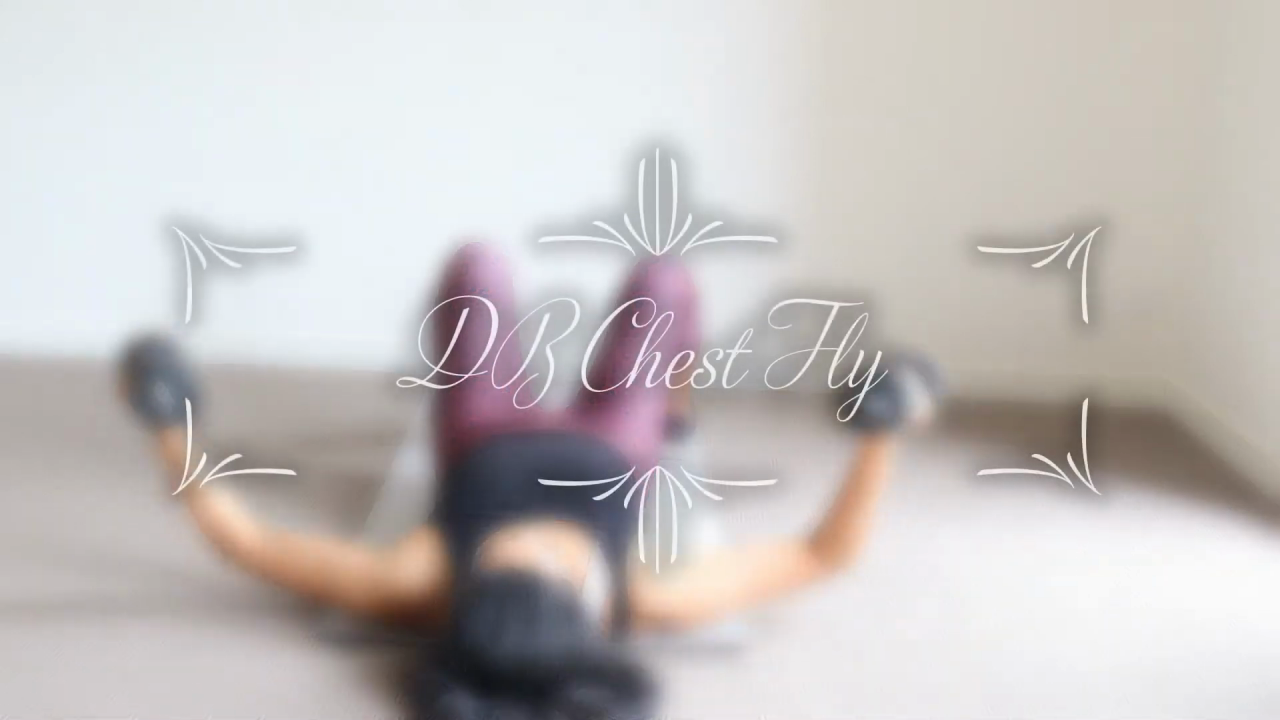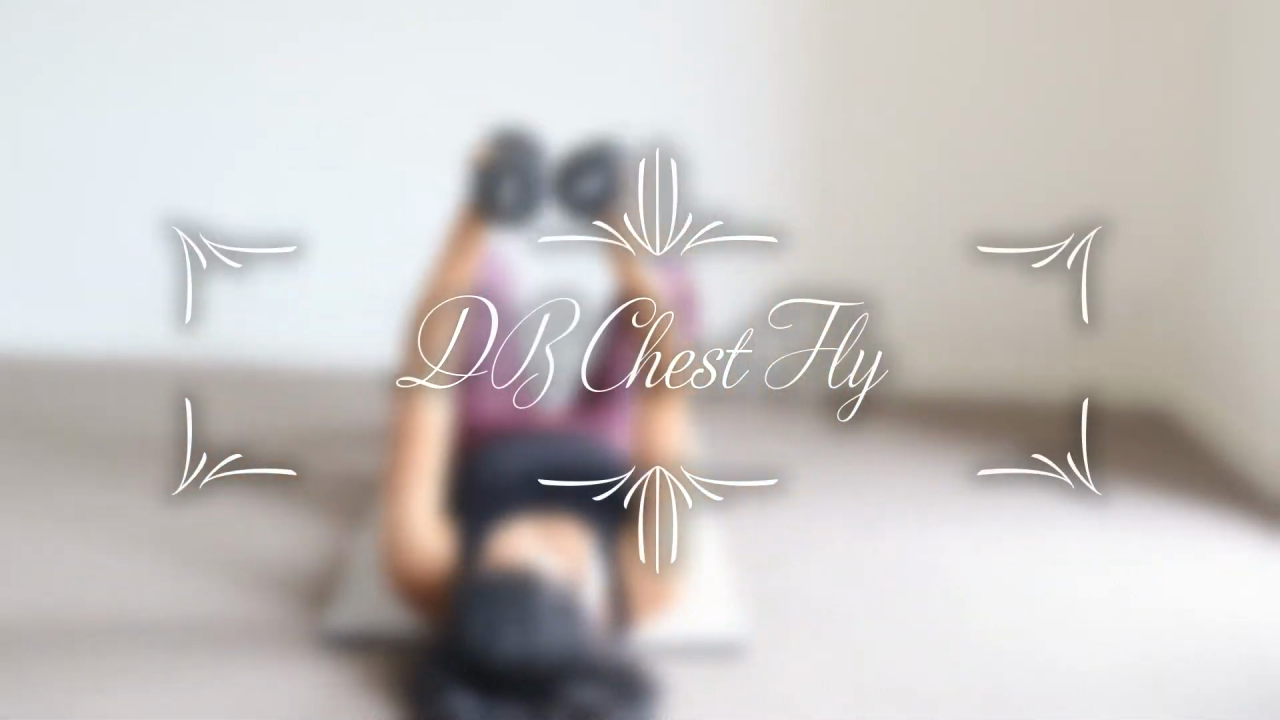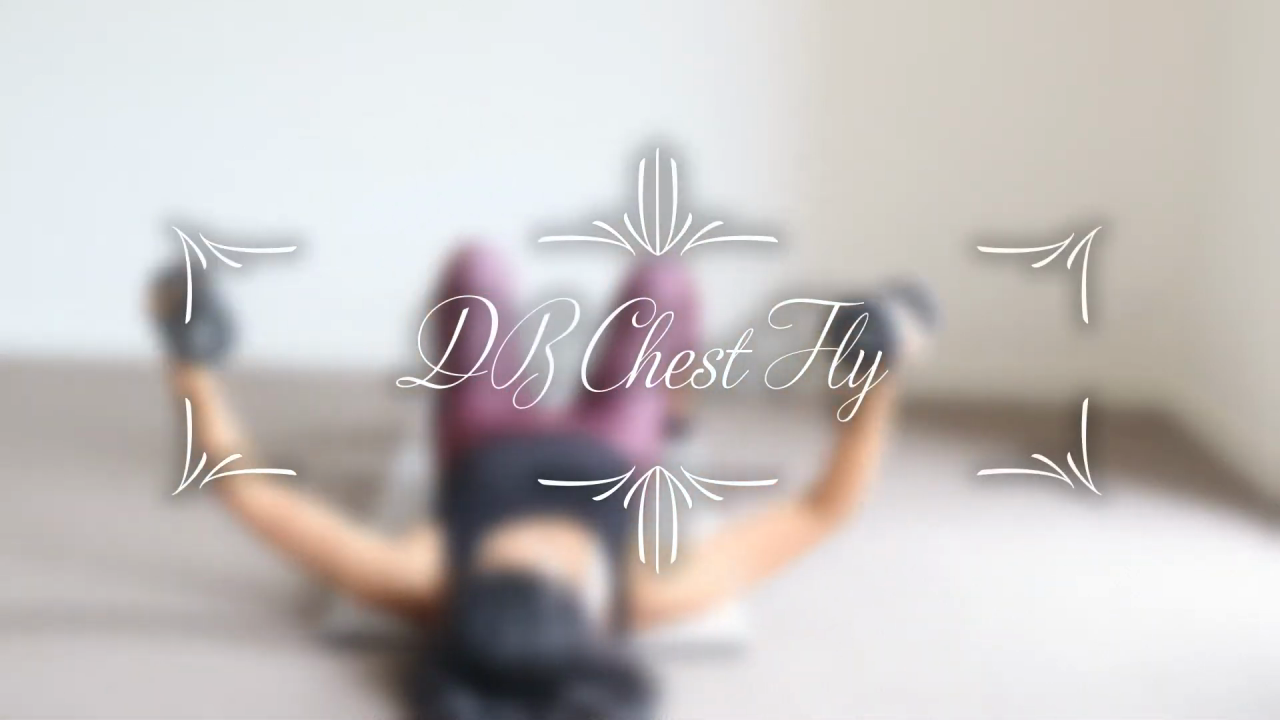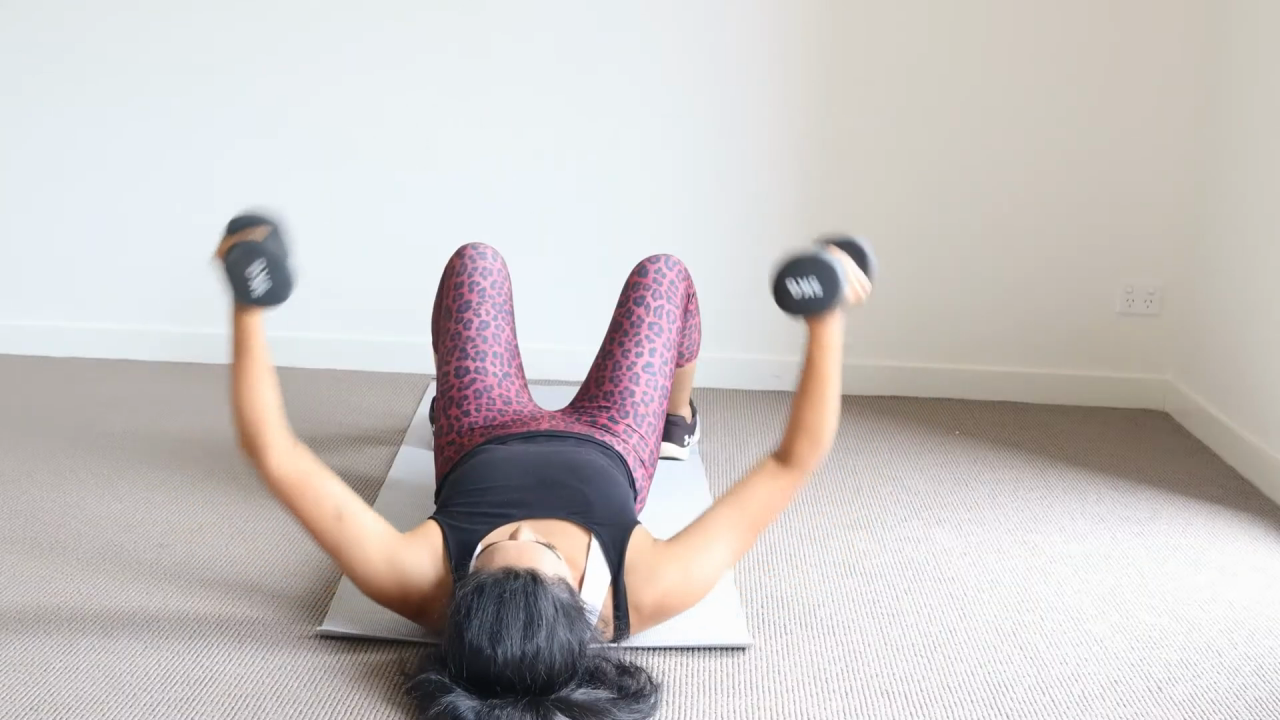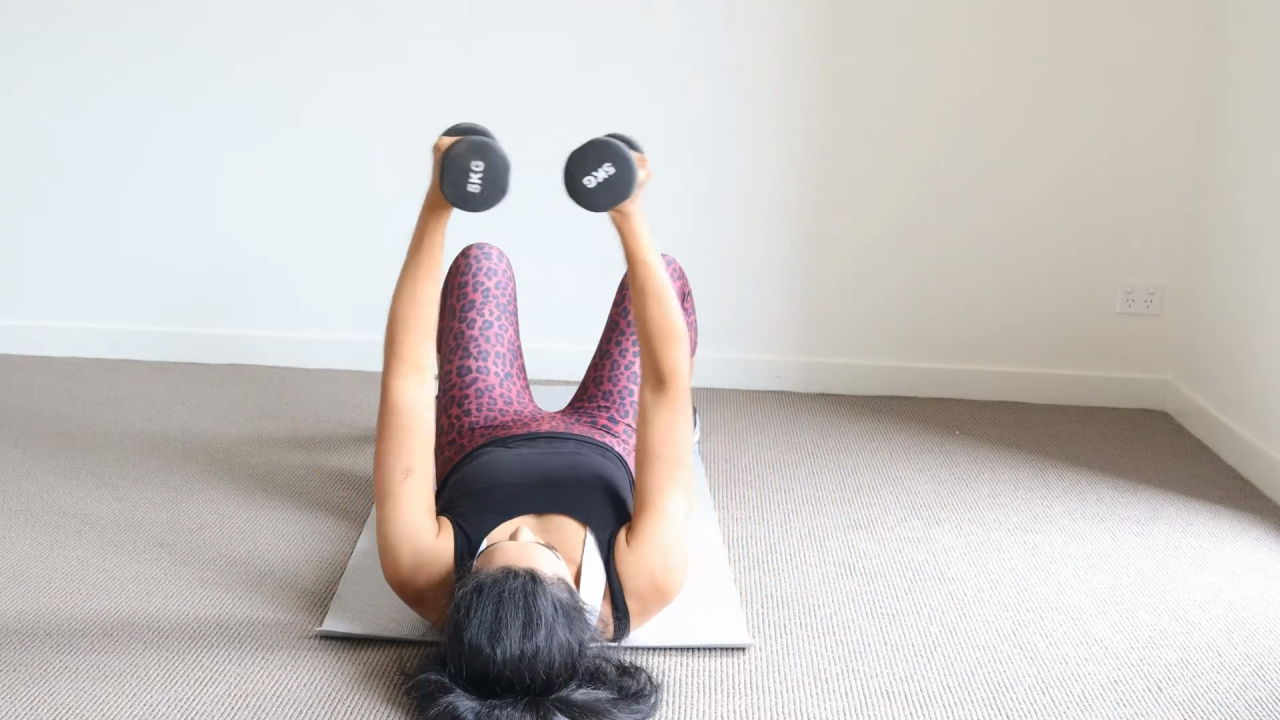
dt=1s
person 1, frame 1
left shoulder: (424, 589)
right shoulder: (642, 602)
left elbow: (255, 545)
right elbow: (822, 556)
left wrist: (174, 438)
right wrist: (878, 438)
left hip: (485, 447)
right hip: (606, 449)
left knee: (477, 261)
right knee: (663, 279)
right ankle: (672, 417)
person 1, frame 2
left shoulder: (429, 573)
right shoulder: (639, 587)
left elbow: (422, 390)
right elbow: (664, 402)
left wrist: (474, 219)
left hip: (488, 445)
right hip: (602, 449)
left knee: (479, 273)
right knee: (664, 281)
person 1, frame 3
left shoulder: (425, 584)
right shoulder: (649, 597)
left elbow: (255, 496)
right elbow: (822, 511)
left wrist: (193, 370)
right wrist: (881, 379)
left hip: (487, 448)
right hip: (607, 454)
left knee: (477, 263)
right knee: (663, 278)
right ankle: (672, 419)
person 1, frame 4
left shoulder: (422, 581)
right shoulder: (644, 589)
left elbow: (277, 455)
right elbow: (792, 467)
left wrist: (248, 311)
right wrist: (827, 318)
left hip: (481, 449)
right hip: (607, 454)
left knee: (476, 261)
right knee: (662, 274)
right ankle: (676, 425)
person 1, frame 5
left shoulder: (427, 575)
right shoulder: (641, 582)
left elbow: (405, 383)
right elbow: (664, 385)
left wrist: (436, 209)
right wrist: (628, 217)
left hip: (482, 447)
right hip: (603, 450)
left knee: (481, 262)
right knee: (664, 273)
right ankle: (686, 426)
